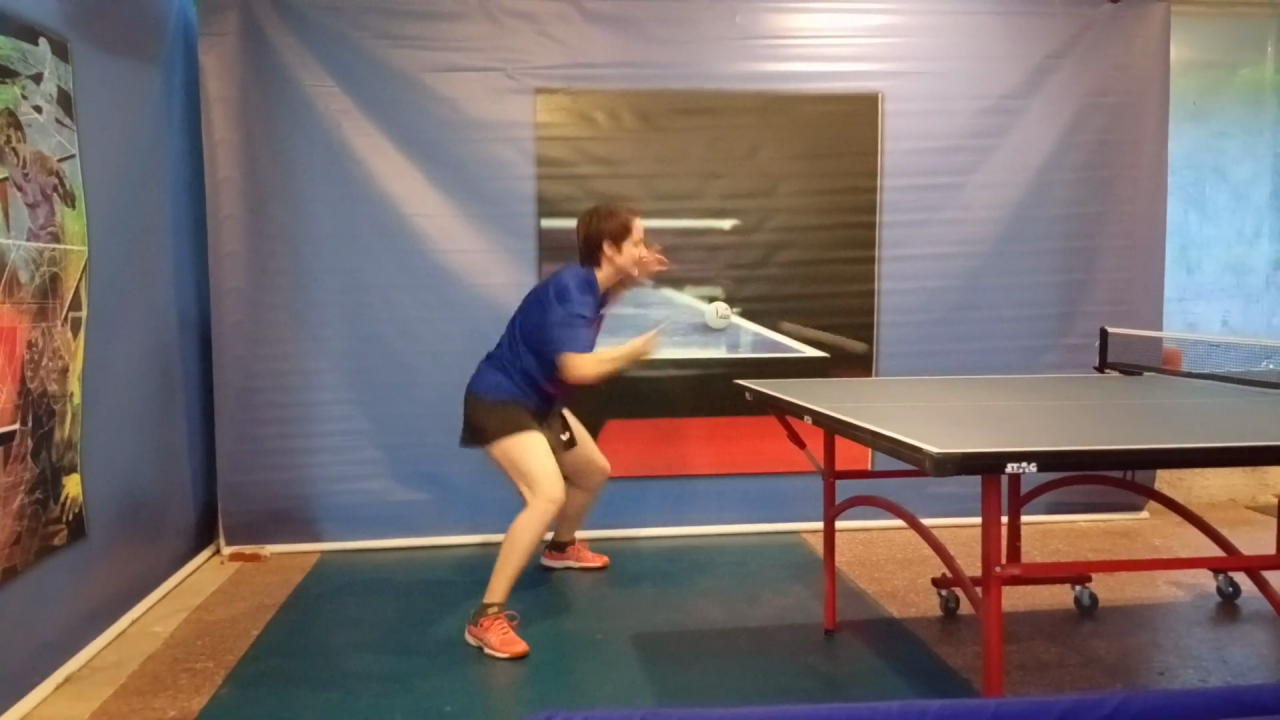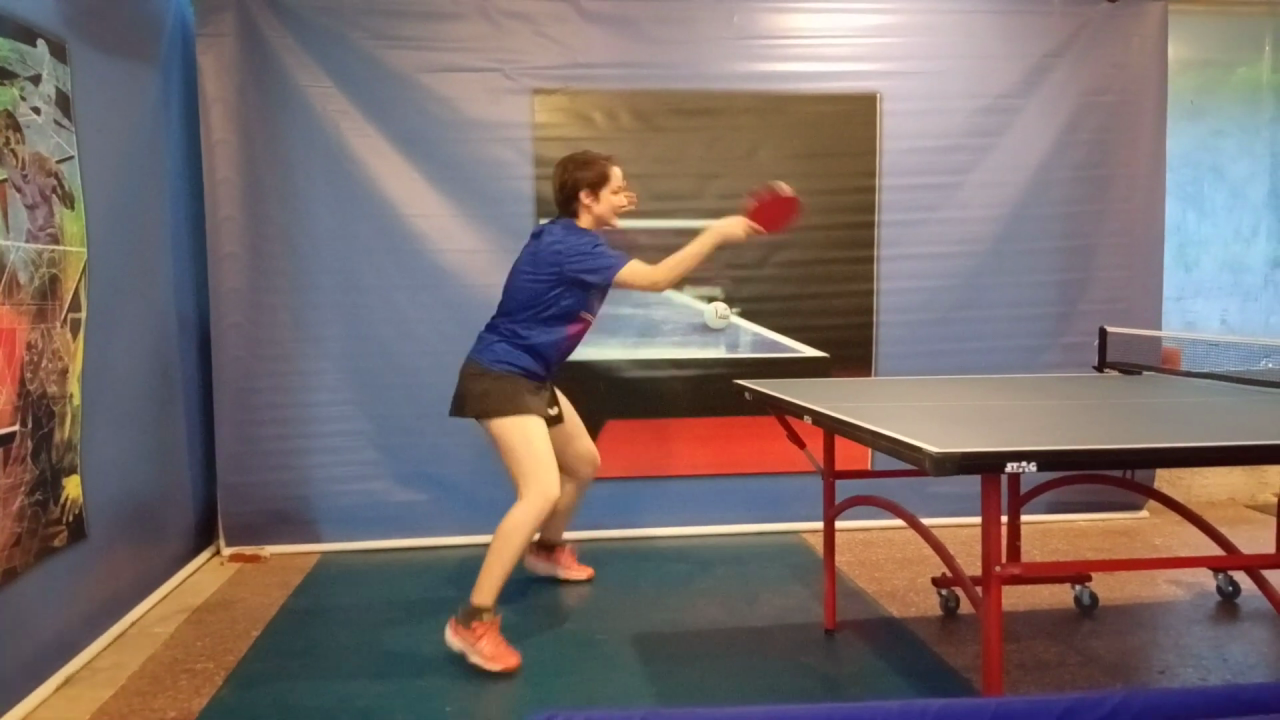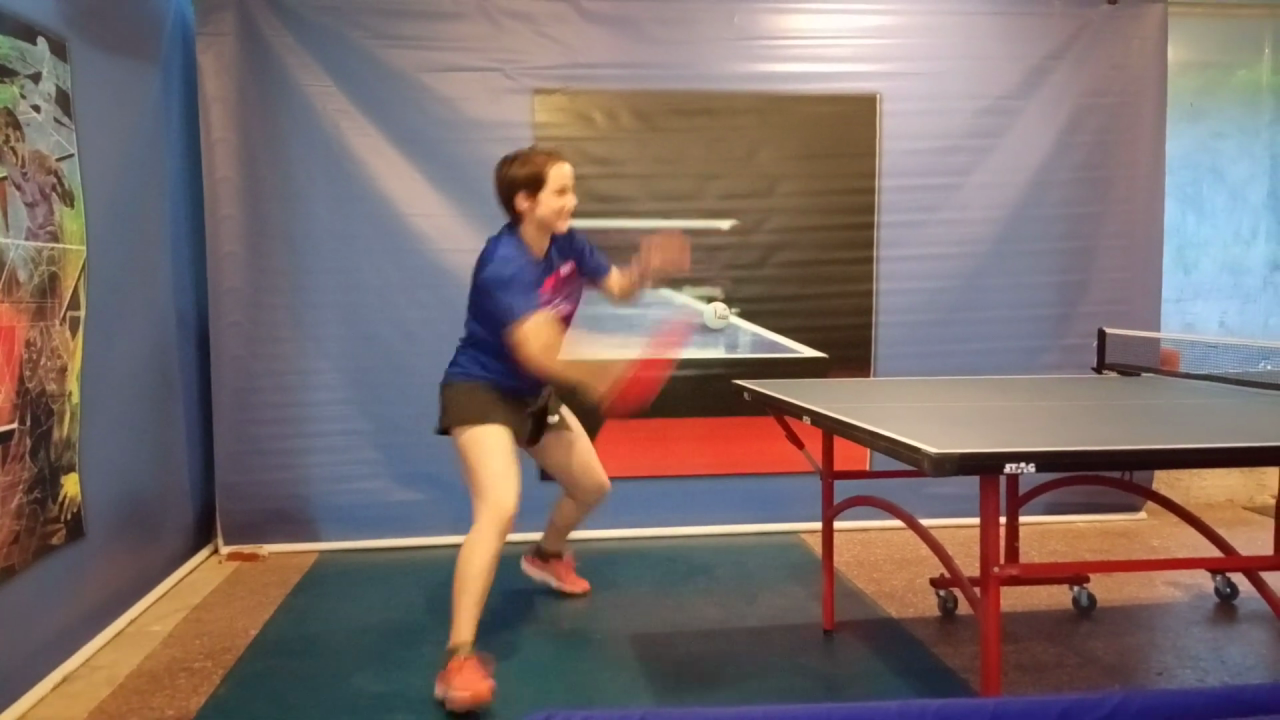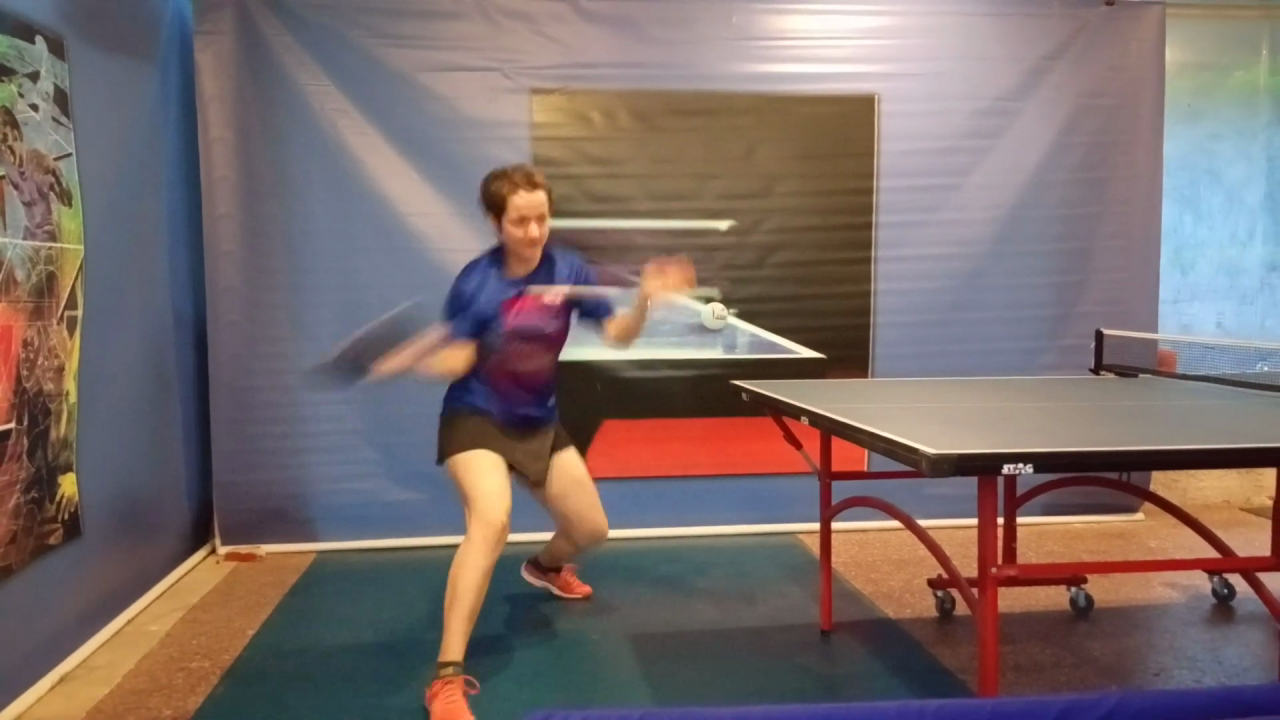
dt=0.3s
person 1, frame 1
left shoulder: (591, 284)
right shoulder: (570, 292)
right elbow: (579, 369)
left wrist: (632, 277)
right wrist: (635, 350)
left hip: (537, 402)
right hip: (499, 403)
left knee: (594, 472)
right knee: (547, 496)
left ankle: (562, 547)
right ankle: (487, 616)
person 1, frame 2
left shoulder: (568, 237)
right shoulder: (565, 245)
right elbow: (656, 278)
left wrist: (607, 221)
right wrist: (718, 234)
left hip: (530, 375)
right hip: (499, 376)
left knee: (584, 465)
right knee: (544, 492)
left ankle: (545, 550)
right ankle: (473, 620)
person 1, frame 3
left shoulder: (567, 242)
right shoulder: (502, 263)
left elbow: (617, 288)
right elbow: (536, 349)
left wrist: (647, 268)
right wrist: (600, 376)
left hip: (534, 394)
right hip: (479, 391)
left knee: (592, 488)
right knee: (499, 507)
left ankle: (547, 556)
right ankle: (460, 657)
person 1, frame 4
left shoulder: (567, 270)
right shoulder: (475, 283)
left elbow: (616, 334)
right elbow: (456, 365)
left wrist: (645, 300)
right wrist: (413, 359)
left hip: (538, 424)
right hip: (476, 421)
left knee: (590, 530)
right knee: (490, 521)
left ankle: (547, 567)
